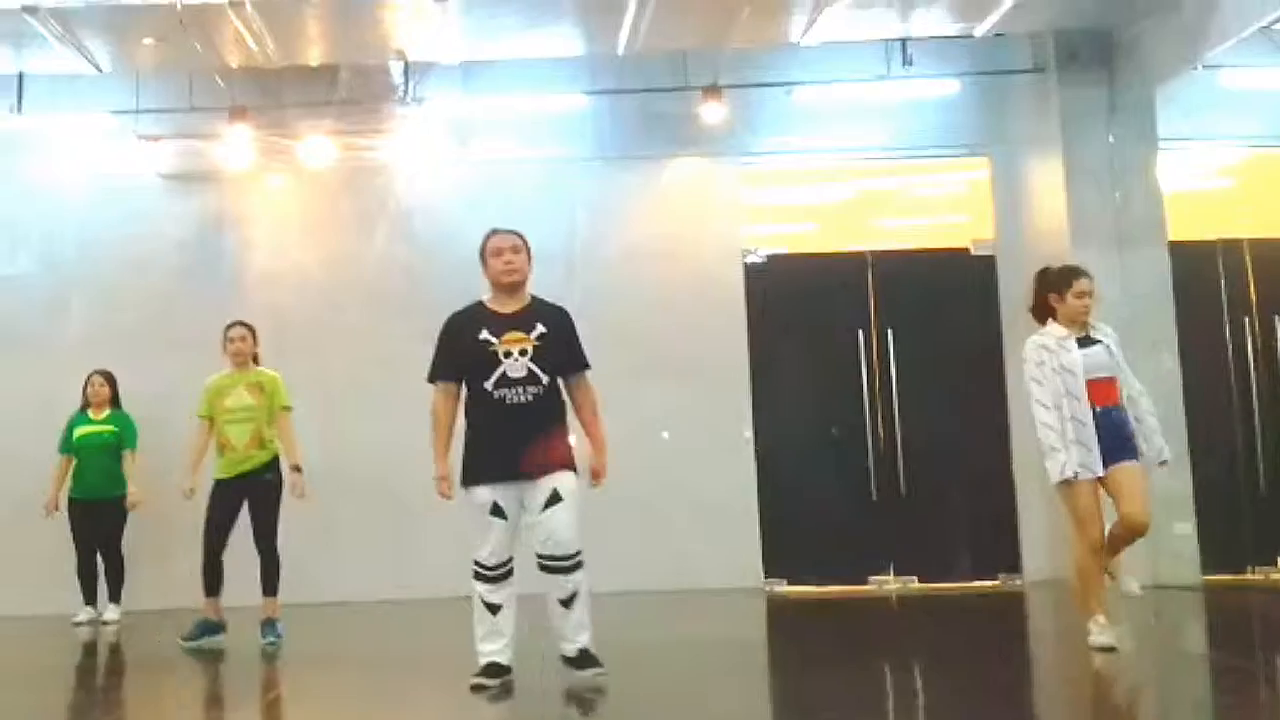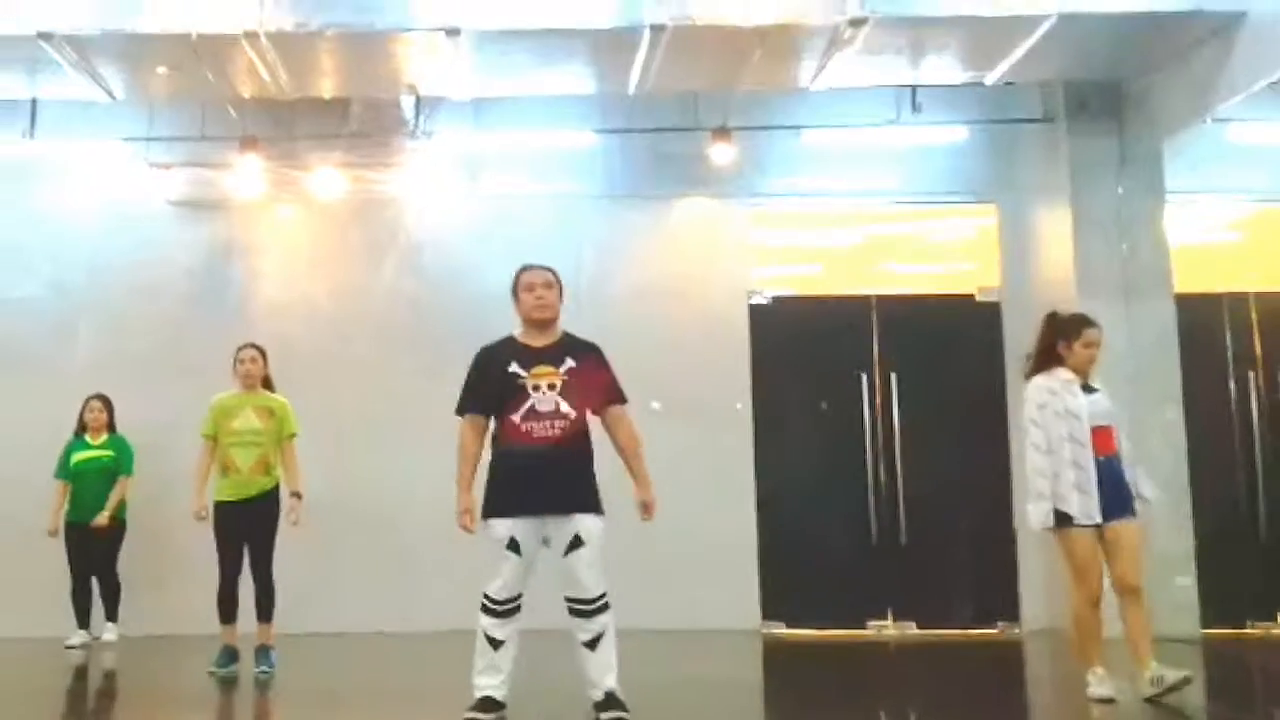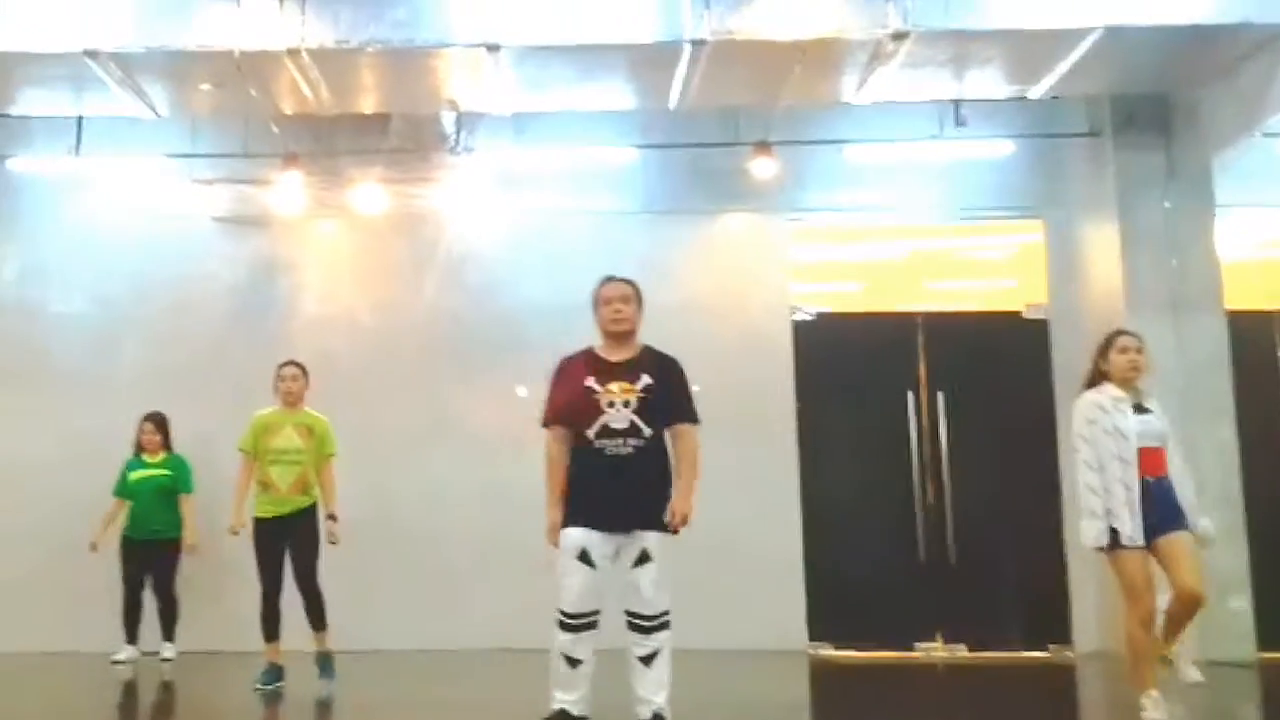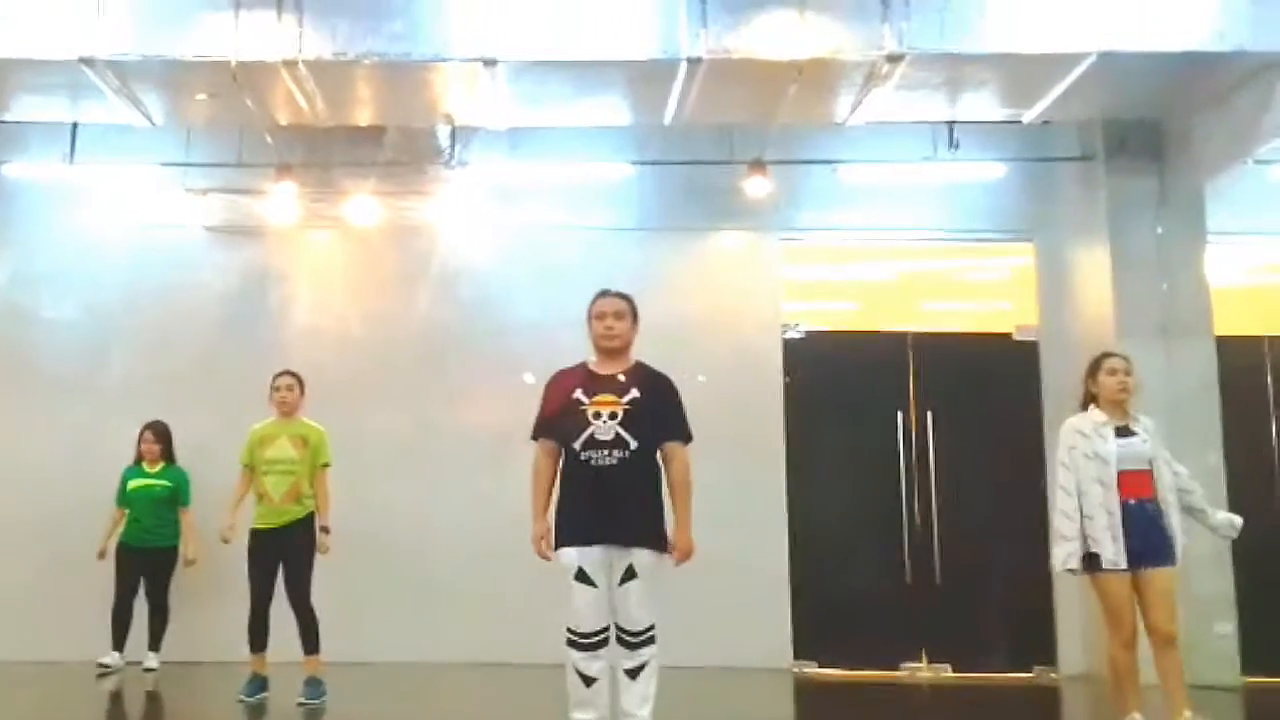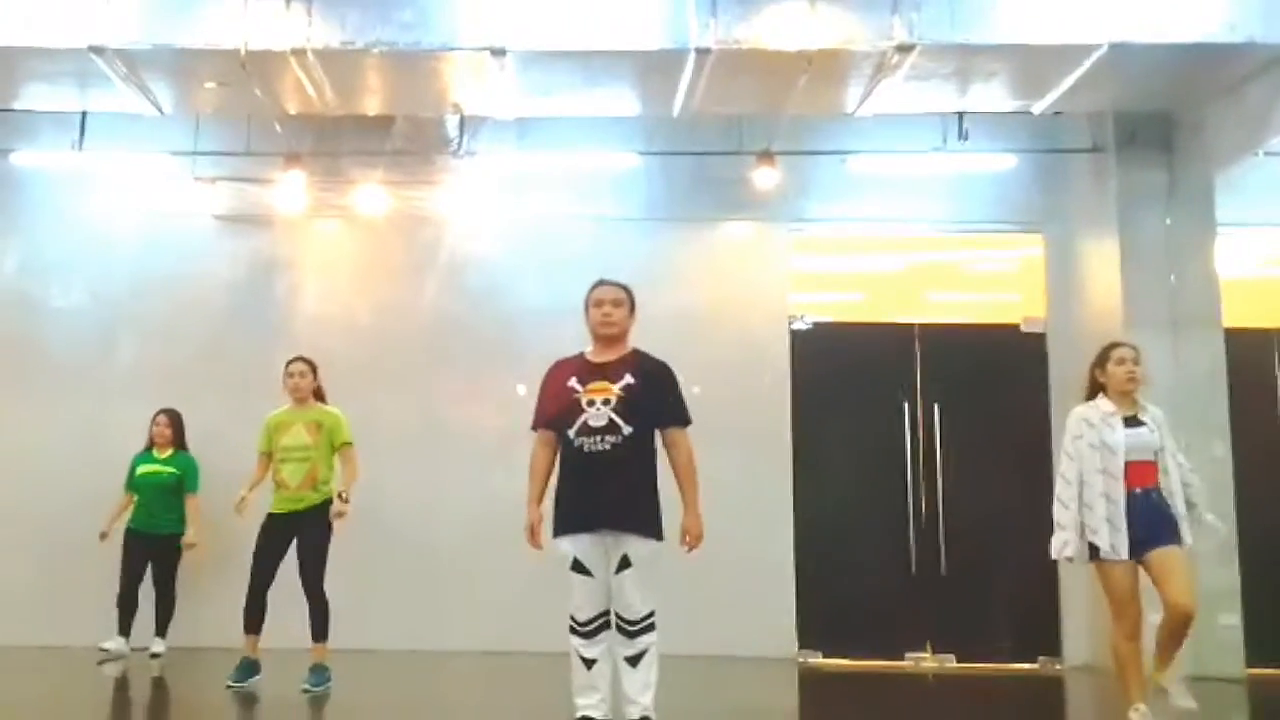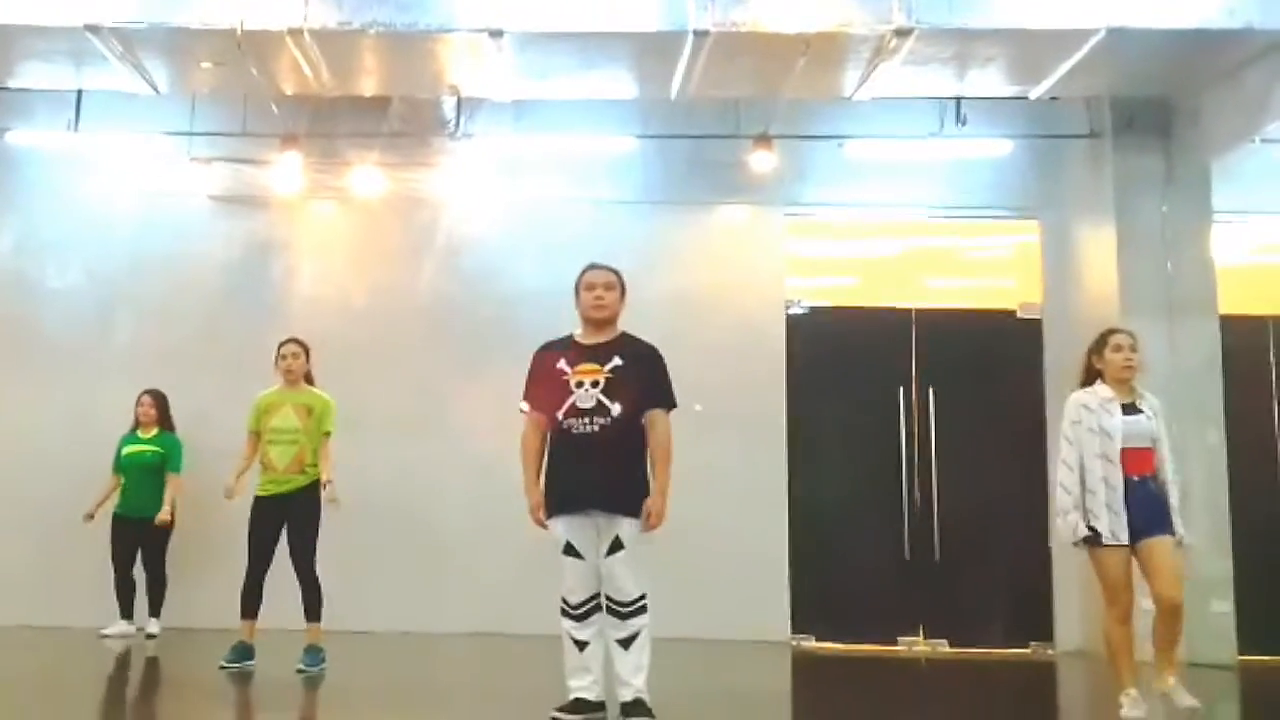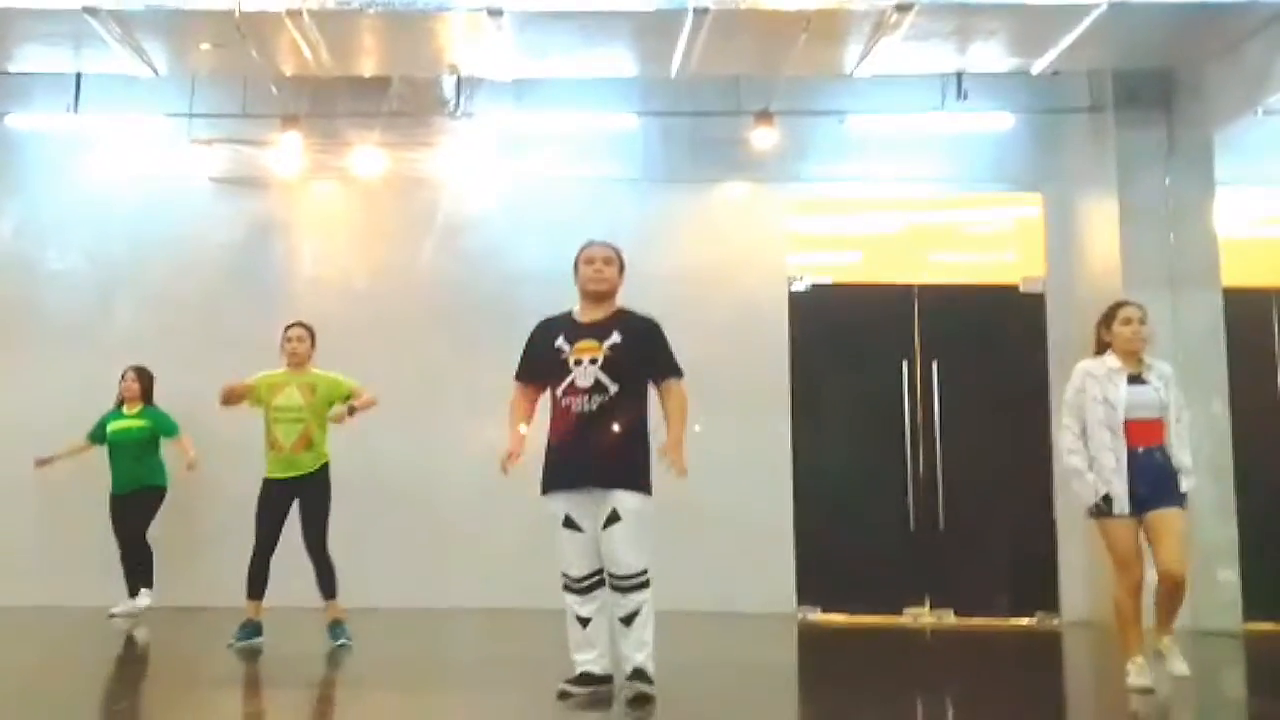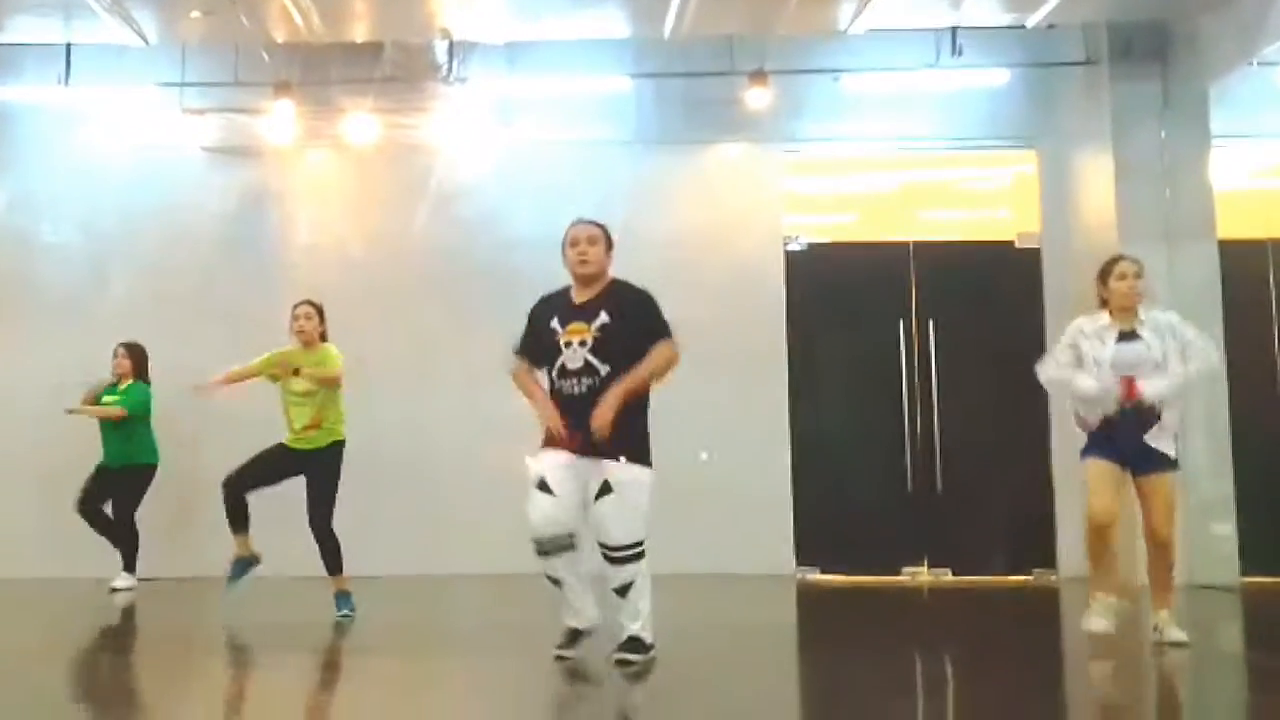
dt=0.3s
person 1, frame 1
left shoulder: (555, 319)
right shoulder: (462, 325)
left elbow: (579, 387)
right elbow: (445, 395)
left wrist: (598, 448)
right wrist: (441, 459)
left hip: (551, 461)
right hip: (487, 465)
left knee: (562, 550)
right knee: (492, 561)
left ankle: (576, 647)
right ankle: (495, 658)
person 1, frame 2
left shoulder: (586, 355)
right shoulder: (493, 358)
left elbow: (617, 420)
right elbow: (472, 427)
left wrist: (642, 482)
right wrist: (465, 491)
left hip: (576, 497)
right hip: (511, 499)
left knee: (589, 595)
right knee: (502, 594)
person 1, frame 3
left shoulder: (665, 369)
right shoulder: (573, 369)
left elbow: (684, 437)
right elbow: (558, 441)
left wrist: (683, 495)
right wrist: (554, 507)
left hip: (647, 513)
right hip: (586, 513)
left knee: (649, 613)
right knee: (575, 609)
person 1, frame 4
left shoulder: (656, 386)
right shoulder: (562, 384)
left elbow: (675, 458)
right elbow: (546, 454)
left wrist: (683, 525)
right wrist: (538, 518)
left hip: (639, 528)
right hip: (579, 528)
left knee: (635, 627)
right knee: (586, 630)
person 1, frame 5
left shoulder: (653, 372)
right shoulder: (561, 374)
left elbow: (677, 443)
right elbow: (545, 443)
left wrist: (692, 509)
right wrist: (533, 505)
left hip: (634, 515)
right hip: (576, 517)
left knee: (634, 614)
right knee: (585, 616)
person 1, frame 6
left shoulder: (642, 355)
right shoulder: (549, 355)
left elbow: (658, 425)
right elbow: (534, 423)
left wrist: (659, 490)
right wrist: (531, 486)
left hip: (624, 497)
right hip: (567, 497)
left knee: (626, 596)
right knee: (577, 598)
person 1, frame 7
left shoulder: (641, 330)
right shoulder: (548, 332)
left elbow: (671, 387)
right elbow: (525, 390)
left wrist: (675, 438)
right wrist: (516, 437)
left hip: (624, 472)
right hip: (567, 472)
left knee: (628, 571)
right knee: (579, 576)
left ankle: (639, 668)
right ankle: (592, 668)
person 1, frame 8
left shoulder: (631, 301)
right shoulder: (549, 308)
left elbow: (667, 354)
right elbow: (522, 366)
left wrist: (616, 394)
right wrist: (544, 407)
left hip: (620, 444)
right hip: (564, 442)
left knee: (621, 542)
right knee: (546, 527)
left ankle: (638, 633)
right ankle: (580, 618)
person 2, frame 1
left shoulder: (1106, 335)
right shoulder: (1039, 346)
left elbow: (1131, 388)
right elbow: (1043, 405)
left wrist: (1153, 438)
right wrist: (1058, 456)
left hip: (1118, 432)
right hip: (1077, 441)
left knee: (1137, 518)
right knee: (1089, 537)
left ankle: (1108, 557)
right ankle: (1097, 620)
person 2, frame 2
left shoulder: (1097, 388)
right shoulder: (1042, 387)
right elbow: (1039, 447)
left wrist: (1140, 485)
right wrist: (1041, 502)
left hip: (1114, 483)
right hip: (1074, 491)
left knee: (1131, 583)
right knee: (1088, 588)
left ankle: (1150, 672)
right ankle: (1095, 672)
person 2, frame 3
left shoulder: (1153, 407)
right shoulder: (1092, 404)
left elbow: (1171, 463)
right elbow: (1089, 465)
left wrist: (1195, 515)
right wrist: (1094, 521)
left hip: (1164, 503)
right hip: (1123, 510)
left knee: (1192, 589)
right knee: (1141, 608)
left ankle: (1165, 644)
person 2, frame 4
left shoulder: (1146, 428)
right shoulder: (1076, 429)
left elbow: (1174, 476)
right elbow: (1067, 489)
left wrist: (1213, 517)
right wrist: (1068, 545)
left hip: (1151, 527)
right hip: (1107, 533)
left knee: (1166, 632)
right knee: (1123, 633)
person 2, frame 5
left shoulder: (1154, 416)
right shoulder: (1084, 418)
left elbow: (1176, 467)
right elbow: (1070, 477)
left wrist: (1202, 513)
right wrist: (1066, 532)
left hip: (1156, 515)
right hip: (1111, 521)
left knee: (1183, 605)
right knee: (1127, 622)
left ankle: (1162, 670)
person 2, frame 6
left shoulder: (1151, 404)
right shoulder: (1082, 404)
left elbow: (1163, 461)
right elbow: (1069, 464)
left wrist: (1176, 510)
right wrist: (1071, 516)
left hip: (1152, 502)
right hip: (1108, 507)
left knee: (1171, 598)
right knee: (1119, 608)
left ankle: (1169, 678)
person 2, frame 7
left shoulder: (1163, 373)
right shoulder: (1088, 373)
left elbow: (1178, 427)
right elbow: (1070, 432)
left wrist: (1184, 471)
right wrist: (1087, 481)
left hip: (1160, 473)
right hip: (1115, 478)
left knee: (1174, 569)
right knee: (1129, 577)
left ankle: (1165, 636)
right ankle: (1135, 660)
person 2, frame 8
left shoulder: (1163, 323)
right shoulder: (1084, 329)
left elbow: (1204, 355)
right elbow: (1049, 369)
left wrist: (1166, 383)
right wrist: (1086, 386)
left hip: (1154, 432)
right hip: (1106, 431)
left knee: (1160, 533)
right knee: (1100, 516)
left ankle: (1163, 614)
right ankle: (1103, 595)
person 3, frame 1
left shoulder: (270, 381)
right shoulder: (213, 386)
left elbow: (284, 426)
right elbow: (204, 432)
left wrist: (295, 468)
right wrist: (192, 474)
left hip: (264, 471)
right hip: (226, 475)
left knee: (266, 545)
right knee: (212, 545)
left ankle: (270, 619)
right ankle: (212, 620)
person 3, frame 2
left shoulder: (278, 406)
right shoulder: (219, 405)
left elbow: (287, 454)
right elbow: (208, 453)
left wrist: (295, 493)
right wrist: (199, 494)
left hip: (264, 497)
right hip: (226, 499)
left knee: (261, 572)
right knee: (228, 572)
left ankle: (263, 647)
right ankle: (229, 647)
person 3, frame 3
left shoulder: (319, 424)
right shoulder: (260, 422)
left elbow: (325, 474)
right elbow: (246, 469)
left wrist: (331, 516)
right wrist: (237, 510)
left hip: (303, 513)
right hip: (266, 516)
left knee: (307, 583)
right knee: (270, 590)
left ankle: (323, 652)
right ankle: (273, 665)
person 3, frame 4
left shoulder: (314, 434)
right shoulder: (258, 433)
left elbow: (321, 484)
right elbow: (245, 478)
left wrist: (323, 527)
right wrist: (231, 516)
left hip: (299, 525)
right hip: (263, 526)
left knee: (299, 599)
right knee: (259, 602)
left ankle: (314, 680)
right ankle: (259, 678)
person 3, frame 5
left shoulder: (330, 418)
right shoulder: (274, 420)
left elbow: (350, 462)
right elbow: (263, 463)
left wrist: (343, 496)
right wrist: (247, 489)
left hip: (315, 510)
right hip: (279, 511)
left knee: (312, 586)
right knee: (258, 582)
left ankle: (320, 667)
right ankle: (249, 660)
person 3, frame 6
left shoulder: (320, 402)
right shoulder: (263, 401)
left elbow: (325, 448)
right elbow: (252, 445)
left wrist: (328, 482)
right wrist: (237, 476)
left hip: (304, 493)
right hip: (267, 493)
left knee: (304, 568)
right knee: (256, 568)
left ankle: (314, 647)
right ankle: (245, 645)
person 3, frame 7
left shoulder: (325, 382)
right shoulder: (264, 381)
left elbow: (369, 396)
right elbow: (227, 399)
left wrist: (350, 408)
right wrist: (232, 391)
left hip: (313, 474)
right hip: (276, 476)
left knee: (316, 547)
right knee: (262, 547)
left ankle: (336, 622)
right ankle: (252, 622)
person 3, frame 8
left shoulder: (329, 355)
right shoulder: (280, 357)
left elbow: (336, 377)
right elbow: (244, 371)
left wrist: (300, 370)
right wrist: (217, 382)
left hip: (326, 449)
right hip: (292, 447)
left knee: (319, 523)
right knee: (233, 485)
left ankle: (342, 594)
right ankle: (245, 554)
person 4, frame 1
left shoulder: (121, 420)
right shoulder: (75, 422)
left elbow: (128, 456)
right elbow: (65, 460)
left wrist: (132, 488)
right wrist: (53, 494)
left hip: (112, 497)
right hip: (80, 497)
left knee: (110, 549)
right knee: (83, 553)
left ankle: (114, 604)
right ankle: (89, 606)
person 4, frame 2
left shoulder: (119, 445)
right shoulder: (73, 446)
left elbow: (122, 482)
right elbow: (63, 484)
left wrist: (106, 513)
right wrist: (55, 517)
left hip: (108, 521)
right hip: (77, 522)
left knee: (105, 571)
right knee: (79, 575)
left ankle: (111, 623)
right ankle: (83, 630)
person 4, frame 3
left shoulder: (176, 464)
right shoulder: (131, 465)
left elbow: (185, 500)
right elbow: (119, 502)
left wrist: (189, 533)
right wrist: (101, 531)
left hip: (166, 538)
right hip: (133, 538)
left knee: (164, 590)
right knee: (131, 591)
left ankle: (168, 643)
right ankle: (130, 646)
person 4, frame 4
left shoulder: (176, 475)
right shoulder: (130, 473)
left elbow: (184, 513)
right elbow: (120, 509)
left wrist: (189, 546)
right wrist: (105, 540)
left hip: (163, 548)
right hip: (130, 545)
left knee: (157, 599)
right knee: (123, 597)
left ankle: (153, 653)
right ankle: (116, 653)
person 4, frame 5
left shoulder: (185, 462)
right shoulder: (140, 459)
left elbow: (190, 498)
right elbow: (128, 495)
left wrist: (191, 530)
right wrist: (109, 523)
left hip: (169, 534)
right hip: (137, 531)
left knee: (164, 586)
right knee: (128, 582)
left ankle: (159, 639)
right ankle: (122, 639)
person 4, frame 6
left shoulder: (169, 442)
right shoulder: (126, 440)
left elbow: (172, 478)
right elbow: (116, 477)
left wrist: (167, 508)
right wrist: (97, 506)
left hip: (155, 517)
right hip: (125, 514)
left knee: (154, 566)
right knee: (121, 566)
left ankle: (154, 620)
right ankle: (126, 621)
person 4, frame 7
left shoulder: (154, 415)
right shoulder: (111, 417)
left elbow: (178, 435)
right elbow: (87, 443)
left wrist: (190, 452)
right wrist: (55, 457)
left hip: (150, 486)
right hip: (120, 490)
left knee: (135, 533)
right knee: (124, 543)
left ankle: (146, 589)
right ankle: (132, 599)
person 4, frame 8
left shoulder: (140, 390)
right shoulder: (111, 389)
left elbow: (116, 412)
right elbow: (86, 404)
left wrist: (82, 410)
right wrist: (93, 391)
left hip: (139, 462)
right hip: (112, 461)
left knee: (123, 515)
right knee: (86, 506)
left ankle: (129, 574)
right ankle: (124, 544)
